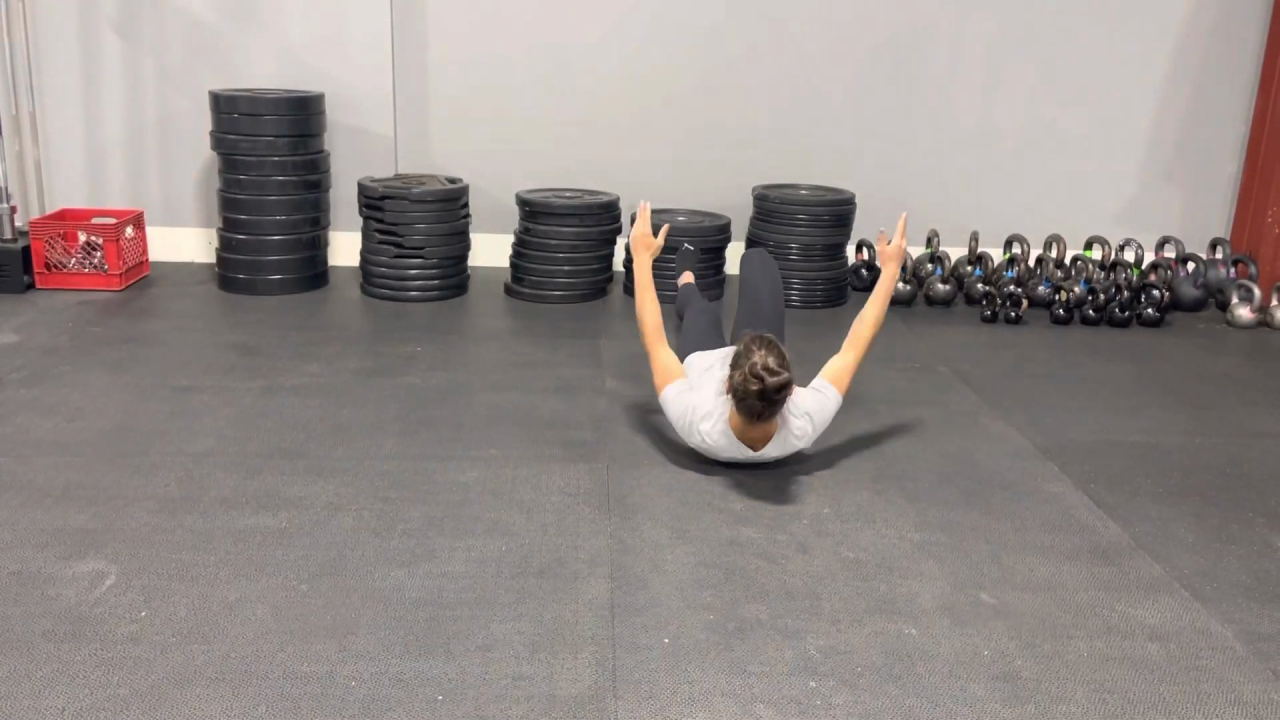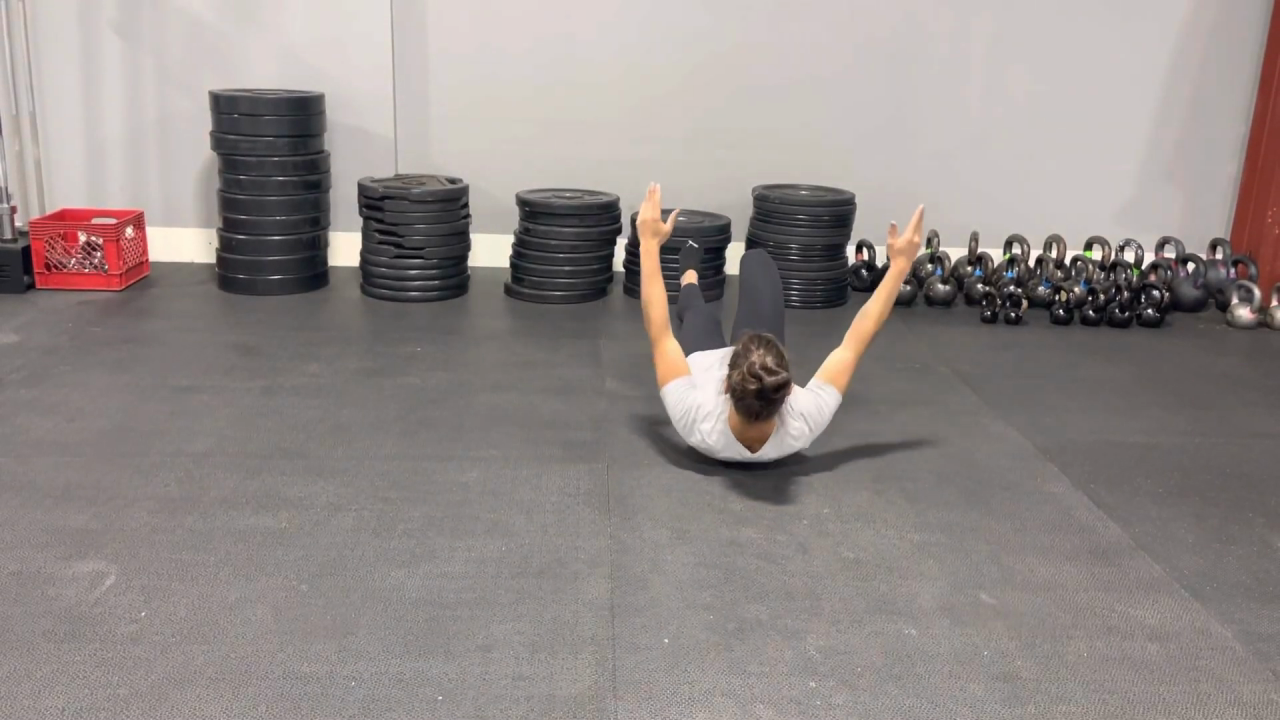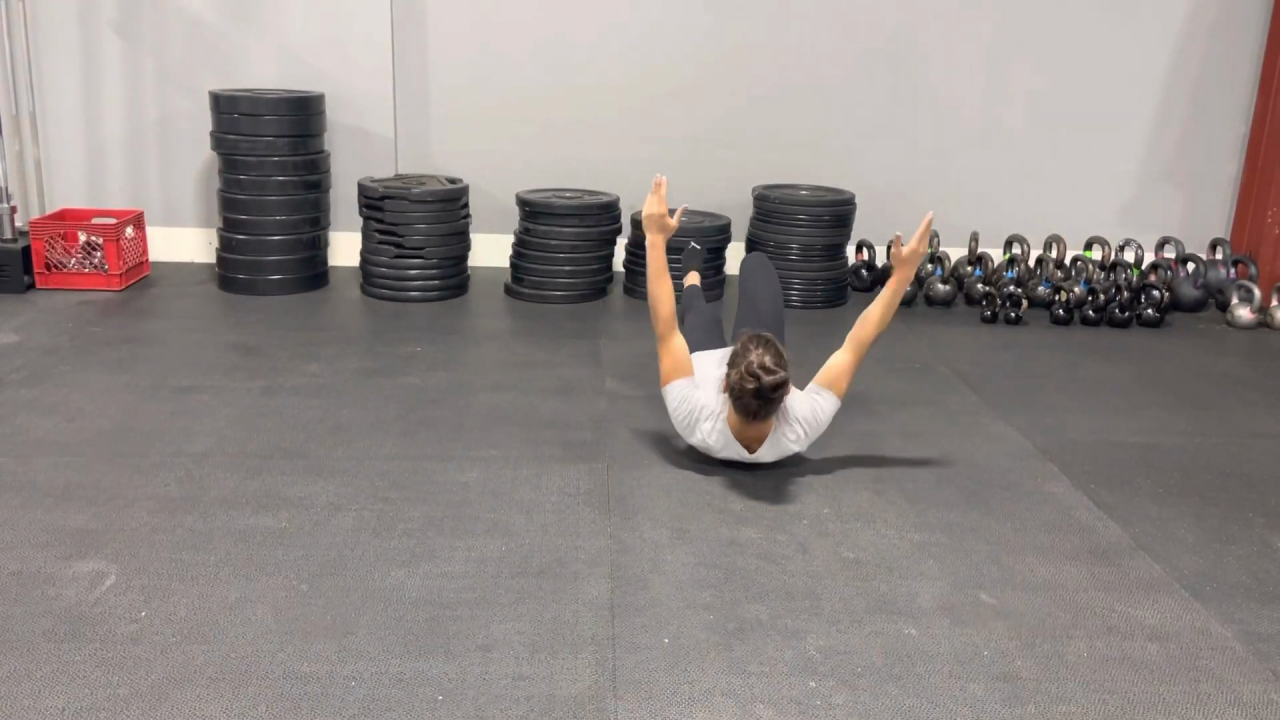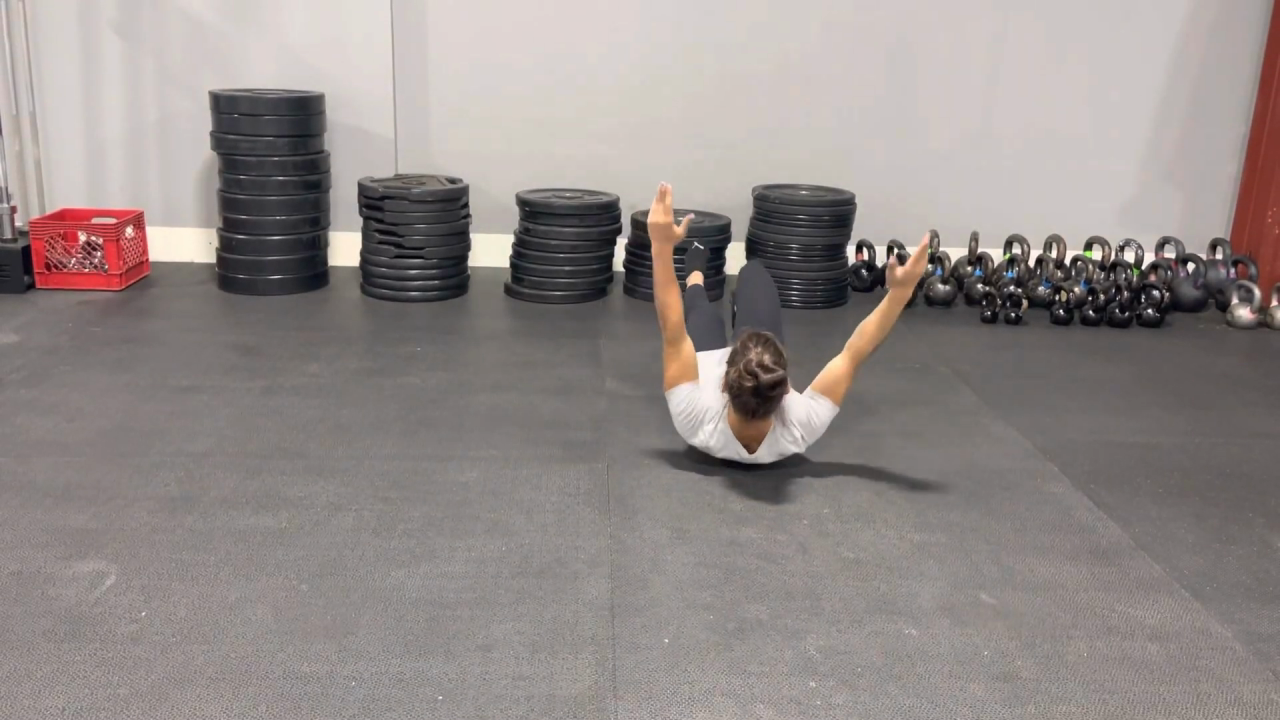
dt=0.1s
person 1, frame 1
left shoulder: (698, 428)
right shoulder: (800, 428)
left elbow: (655, 343)
right elbow: (854, 349)
left wrist: (642, 258)
right wrist: (890, 271)
right knee: (758, 259)
left ankle: (687, 282)
person 1, frame 2
left shoulder: (700, 427)
right shoulder: (800, 429)
left elbow: (660, 336)
right elbow: (855, 344)
left wrist: (649, 243)
right wrist: (899, 264)
right knee: (756, 261)
left ankle: (689, 282)
person 1, frame 3
left shoulder: (699, 425)
right shoulder: (798, 429)
left elbow: (665, 333)
right elbow: (855, 347)
left wrist: (655, 239)
right wrist: (902, 274)
right knee: (756, 264)
left ankle: (692, 280)
person 1, frame 4
left shoulder: (700, 426)
right shoulder: (797, 430)
left elbow: (673, 339)
right elbow: (853, 355)
left wrist: (662, 247)
right wrist: (900, 291)
left knee: (706, 314)
right knee: (753, 274)
left ankle: (695, 278)
right ankle: (738, 305)
